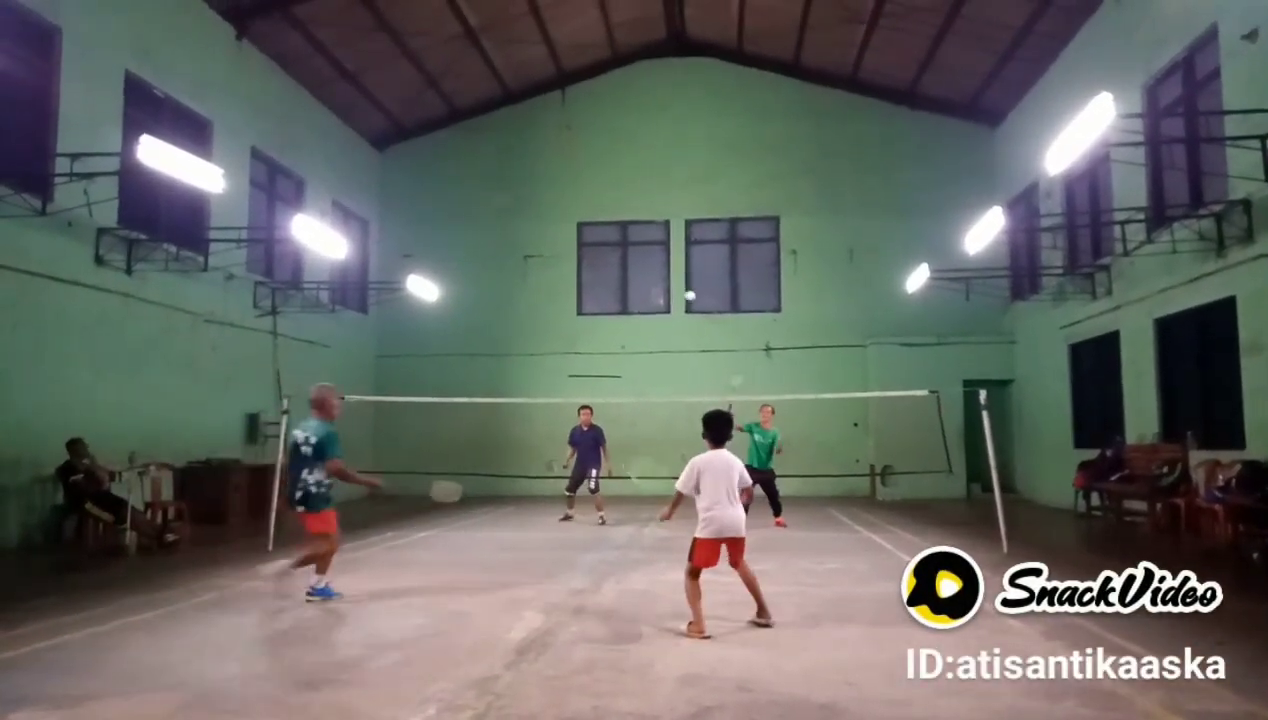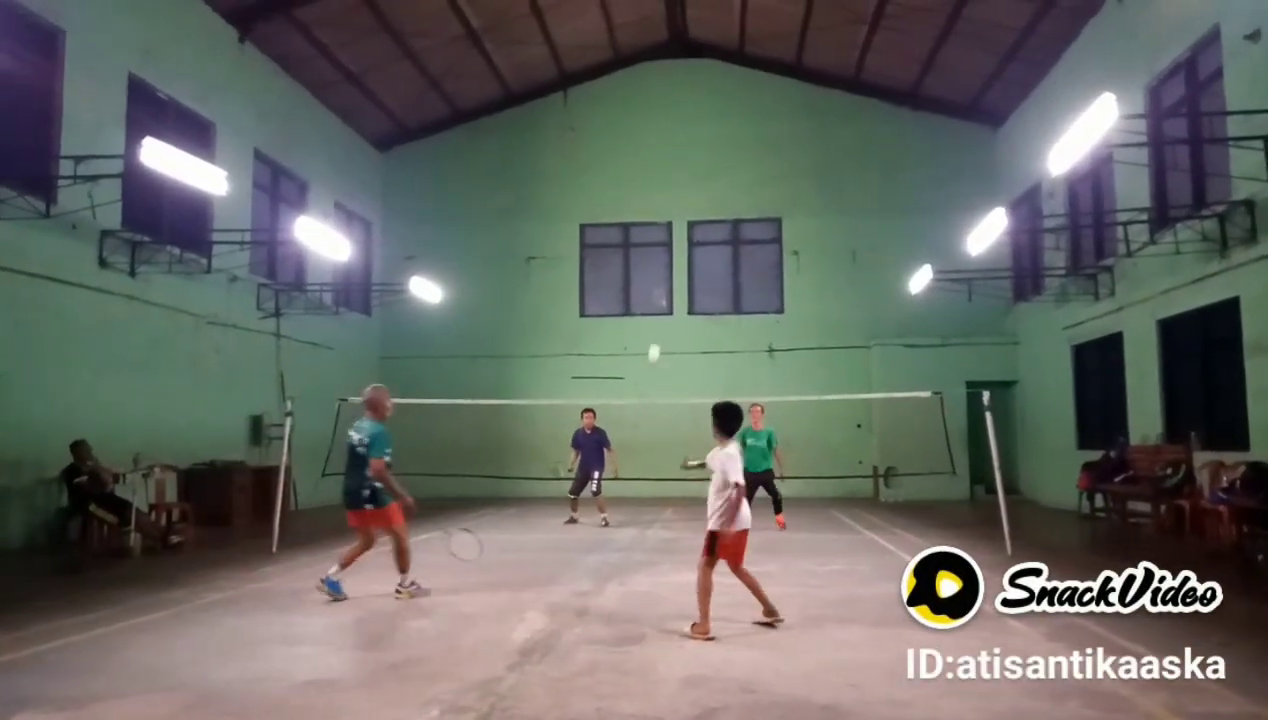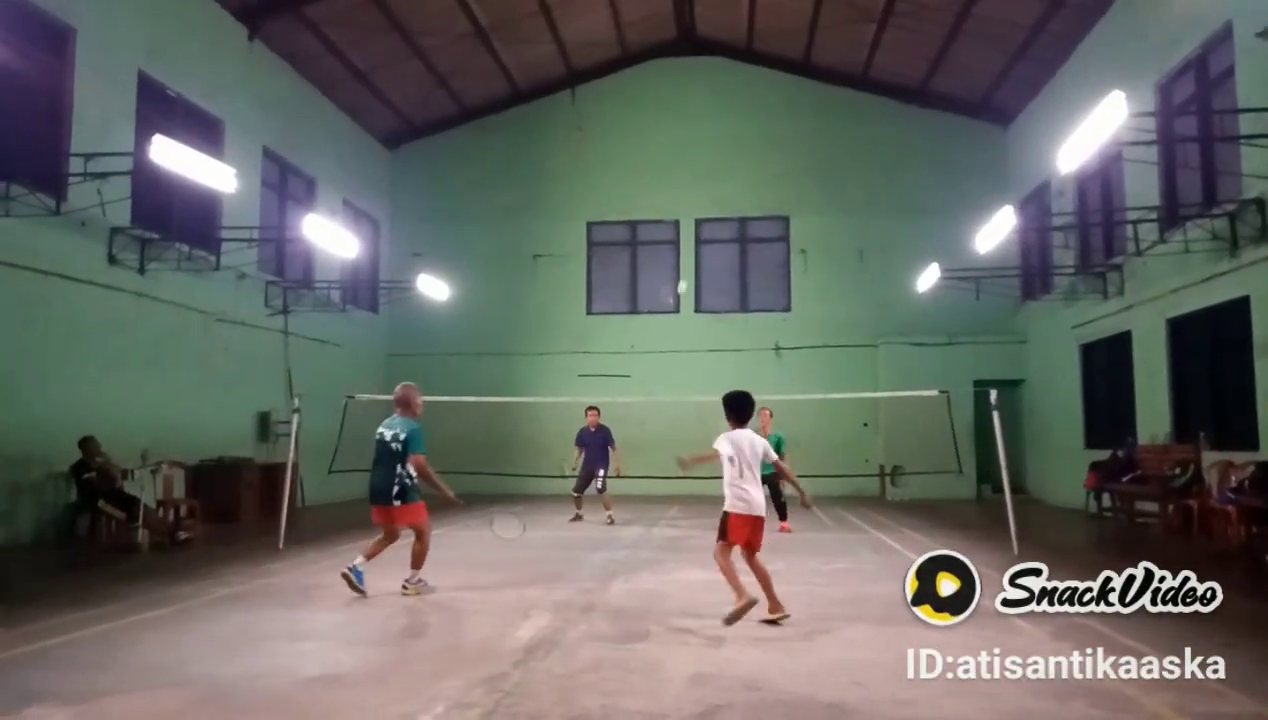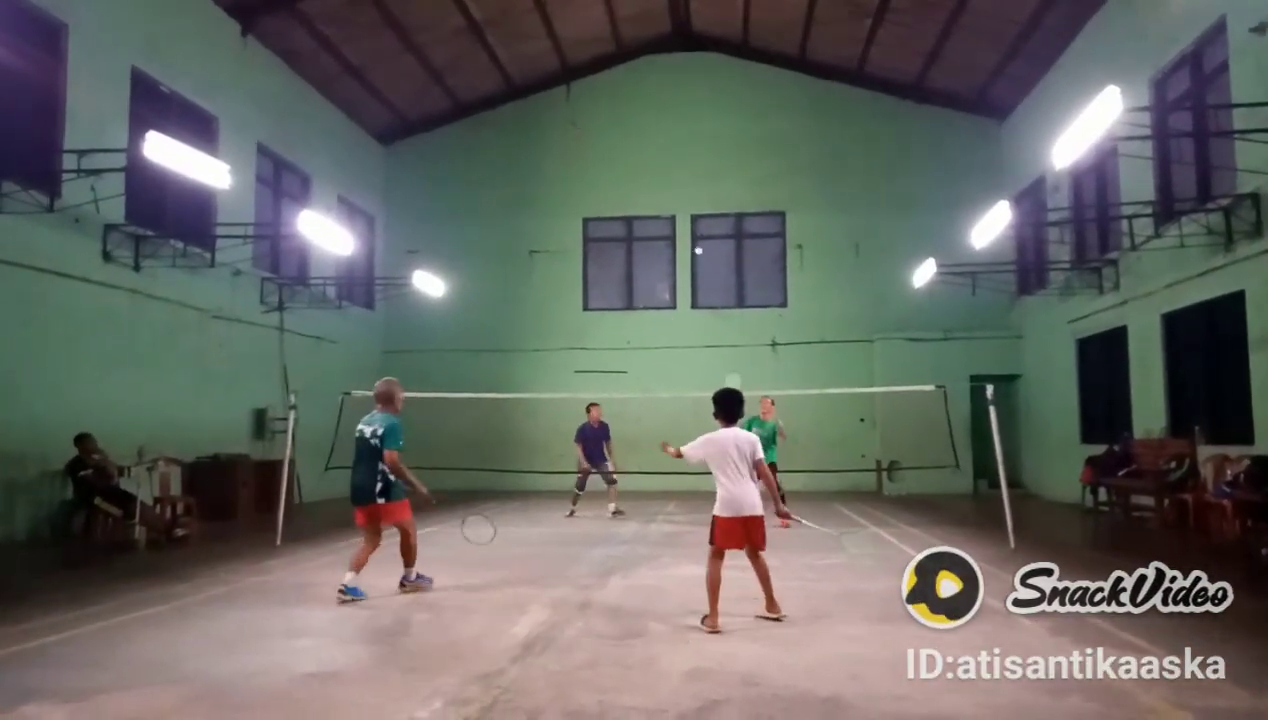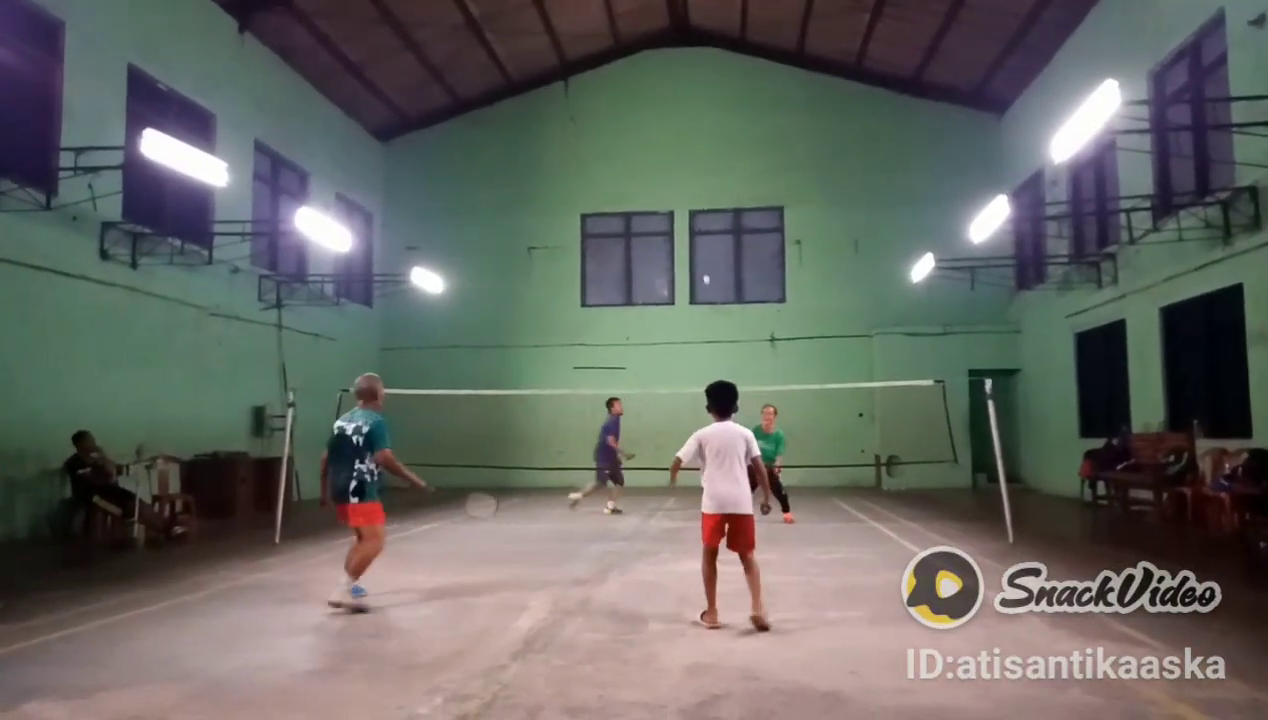
dt=0.3s
person 1, frame 1
left shoulder: (697, 462)
right shoulder: (735, 462)
left elbow: (680, 493)
right elbow: (748, 492)
left wrist: (669, 511)
left hip: (710, 525)
right hip: (736, 523)
left knee: (692, 573)
right knee: (740, 565)
left ankle: (698, 624)
right ankle: (762, 612)
person 1, frame 2
left shoulder: (726, 455)
right shoulder: (730, 449)
left elbow: (739, 491)
left wrist: (730, 526)
right wrist: (695, 464)
left hip: (725, 521)
right hip: (738, 521)
left knee: (705, 567)
right knee: (737, 567)
left ankle: (703, 625)
right ankle: (770, 611)
person 1, frame 3
left shoulder: (727, 438)
right shoulder: (759, 441)
left elbow: (716, 454)
right elbow: (781, 467)
left wrist: (691, 460)
right wrist: (801, 493)
left hip: (739, 505)
right hip: (757, 506)
left knee: (722, 553)
right knee: (751, 556)
left ankle: (743, 596)
right ankle: (776, 607)
person 1, frame 4
left shoulder: (709, 440)
right shoulder: (751, 439)
left elbow: (679, 453)
right elbow: (764, 472)
left wrist: (667, 448)
right wrist: (778, 503)
left hip: (726, 506)
right hip: (753, 506)
left knee: (715, 559)
right knee: (755, 555)
left ankle: (712, 617)
right ankle: (772, 606)
person 1, frame 5
left shoulder: (702, 435)
right shoulder: (746, 434)
left elbow: (677, 462)
right elbow: (760, 469)
left wrist: (672, 479)
right wrist: (766, 497)
left hip: (714, 502)
right hip: (741, 502)
left knee: (709, 556)
right knee: (747, 556)
left ankle: (711, 613)
right ankle: (758, 608)
person 2, frame 1
left shoulder: (301, 428)
right shoulder: (325, 433)
left elbow: (291, 461)
right elbow: (334, 469)
right wrist: (365, 481)
left hip: (300, 494)
right hip: (313, 497)
left knee: (331, 540)
right knee: (328, 545)
left ankle: (318, 586)
right ankle: (286, 568)
person 2, frame 2
left shoulder: (357, 428)
right shoulder: (378, 432)
right elbow: (378, 470)
right wrist: (401, 495)
left hip: (354, 495)
right hip: (374, 496)
left knee: (366, 541)
right knee: (401, 536)
left ankle: (331, 578)
right ankle: (405, 585)
person 2, frame 3
left shoulder: (384, 426)
right shoulder: (412, 429)
right elbow: (420, 465)
right wrist: (444, 490)
left hip: (378, 491)
right hip: (402, 492)
left knee: (390, 534)
right knee: (423, 532)
left ankle: (356, 567)
right ankle: (413, 581)
person 2, frame 4
left shoulder: (364, 422)
right shoulder: (391, 424)
right elbow: (391, 461)
right wrist: (417, 486)
left hip: (359, 490)
right hip: (383, 490)
left knee: (372, 539)
right knee: (408, 530)
left ankle: (348, 585)
right ankle: (409, 578)
person 2, frame 5
left shoulder: (341, 421)
right shoulder: (375, 422)
left elbow: (326, 459)
right elbow: (386, 459)
left wrist: (325, 489)
right wrist: (414, 480)
left hip: (341, 489)
right hip: (361, 491)
left knee: (363, 537)
right knee: (374, 542)
left ankle: (347, 586)
right ankle: (344, 590)
